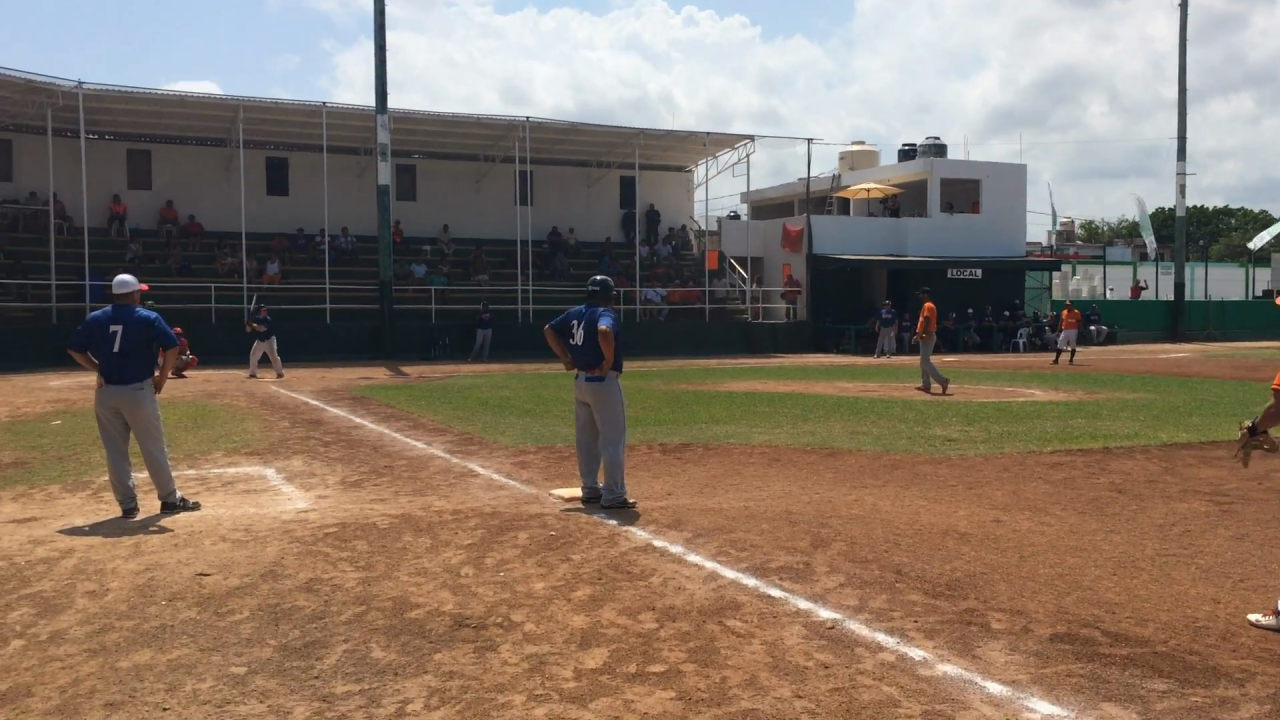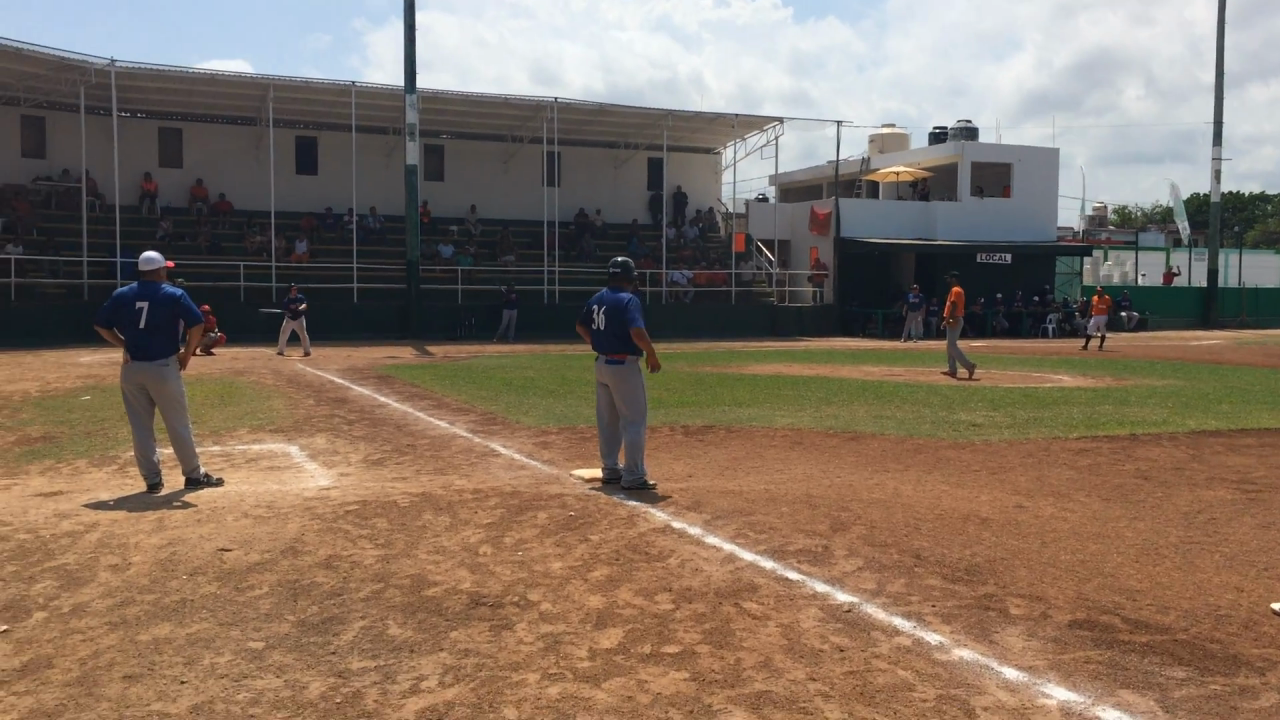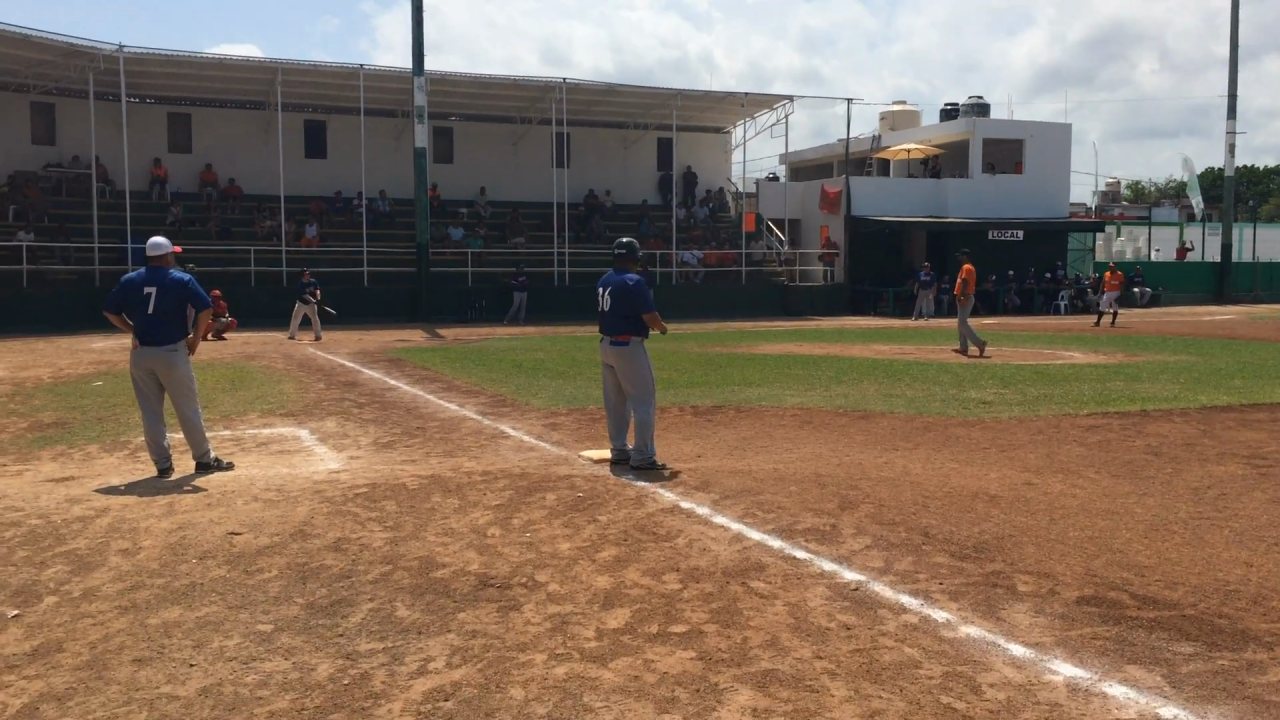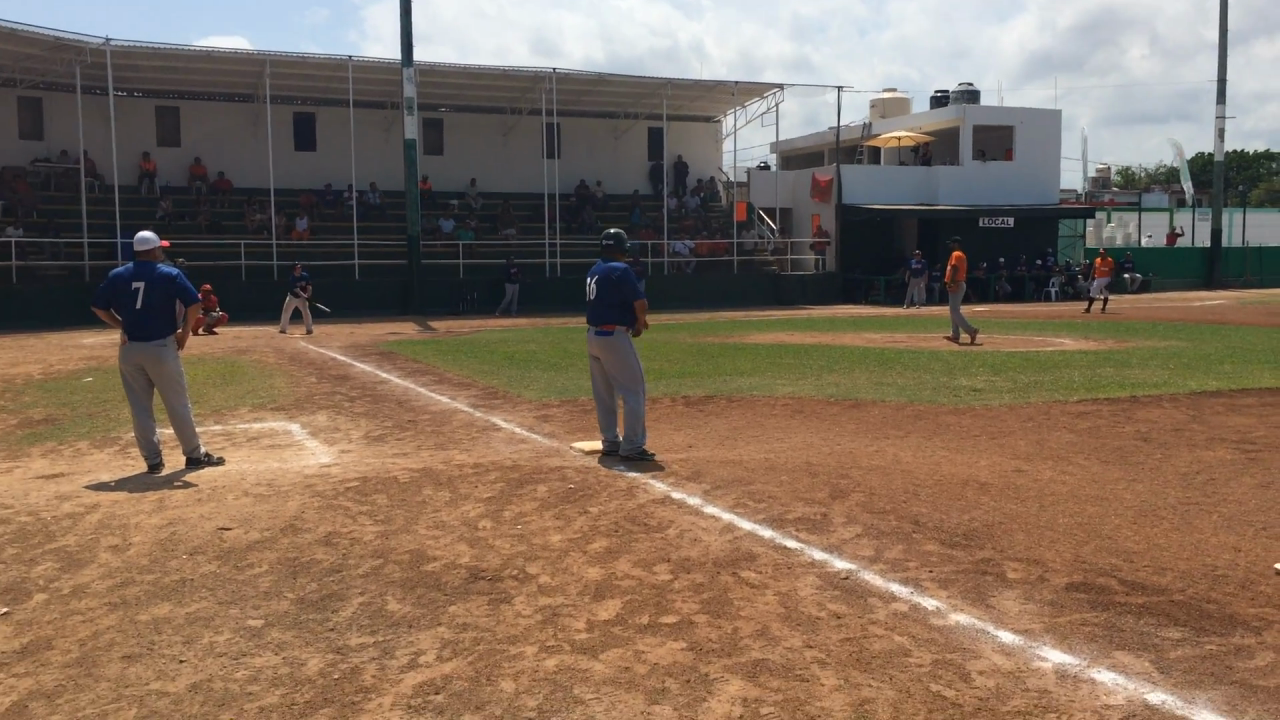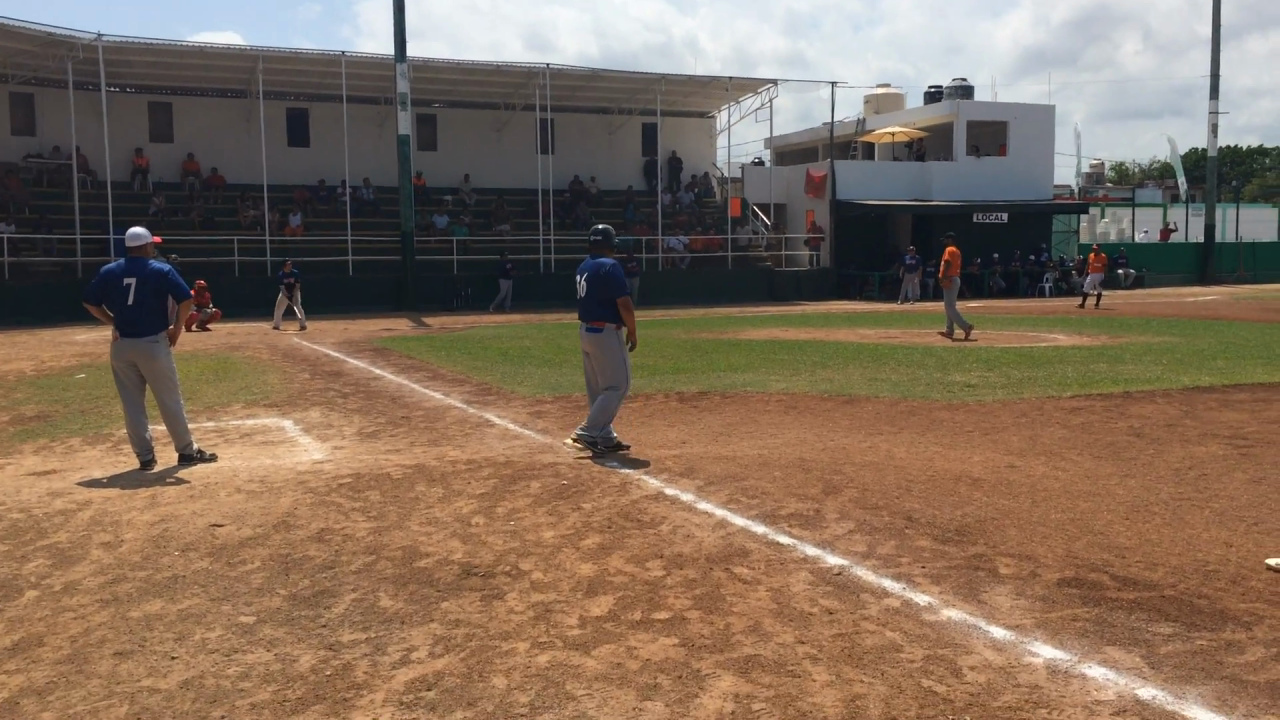
dt=0.2s
person 1, frame 1
left shoulder: (95, 319)
right shoulder: (148, 318)
left elbow: (74, 349)
right elbow: (172, 347)
left wrist: (99, 369)
right wrist: (162, 376)
left hip: (106, 392)
right hip: (138, 391)
left knee: (115, 452)
right knee: (153, 449)
left ankle: (127, 504)
right ankle: (170, 499)
person 1, frame 2
left shoulder: (121, 295)
right shoulder: (174, 295)
left elbow: (101, 325)
right elbow: (197, 324)
left wrist: (125, 345)
right wrist: (187, 352)
left hip: (132, 368)
right hip: (164, 367)
left knee: (140, 427)
right knee: (178, 424)
left ankle: (152, 479)
right ankle: (194, 475)
person 1, frame 3
left shoulder: (129, 281)
right shoulder: (181, 280)
left elbow: (110, 311)
right elbow: (205, 309)
left wrist: (133, 331)
right wrist: (196, 338)
left hip: (141, 354)
right hip: (172, 352)
left knee: (150, 412)
right knee: (188, 409)
left ankle: (162, 464)
right ankle: (204, 459)
person 1, frame 4
left shoulder: (117, 276)
right shoulder: (169, 274)
left elbow: (98, 306)
right elbow: (194, 303)
left wrist: (122, 326)
right wrist: (185, 332)
left hip: (130, 349)
right hip: (161, 347)
left knee: (140, 408)
right knee: (177, 404)
left ankle: (153, 460)
right ankle: (195, 454)
person 1, frame 5
left shoulder: (108, 272)
right shoulder: (161, 270)
left elbow: (89, 302)
right elbow: (186, 299)
left wrist: (113, 323)
right wrist: (177, 328)
left hip: (121, 345)
right hip: (153, 343)
left knee: (132, 404)
right knee: (170, 401)
left ankle: (145, 456)
right ankle: (187, 451)
person 2, frame 1
left shoulder: (574, 313)
right shoulder: (605, 314)
left elbow: (549, 331)
right elbow: (605, 333)
left wrist: (565, 357)
right wrist: (609, 361)
left hip: (581, 382)
right hip: (603, 382)
left knee: (586, 439)
right knee: (612, 439)
left ankle: (590, 489)
right ankle: (613, 496)
person 2, frame 2
left shoulder: (596, 299)
right shoulder: (627, 300)
left elbow: (581, 327)
right elbow: (637, 332)
right wrist: (652, 355)
left hip: (602, 364)
right hip: (623, 365)
left knee: (607, 420)
right knee: (633, 421)
left ankle: (610, 470)
right ankle: (633, 477)
person 2, frame 3
left shoulder: (604, 280)
right shoulder: (633, 281)
right elbow: (651, 317)
right wrist: (660, 326)
left hip: (607, 345)
right hip: (628, 347)
left knee: (615, 402)
right knee: (643, 401)
left ankle: (620, 451)
right ankle: (642, 456)
person 2, frame 4
left shoulder: (594, 271)
right shoulder: (621, 270)
right elbow: (640, 305)
left wrist: (632, 322)
right wrist: (640, 323)
left hip: (594, 336)
right hip: (614, 337)
left knee: (604, 394)
right knee: (634, 389)
left ankle: (611, 442)
right ankle: (633, 446)
person 2, frame 5
left shoulder: (583, 268)
right shoulder: (610, 266)
right elbow: (624, 304)
right wrist: (632, 332)
left hip: (587, 332)
right hip: (606, 333)
left knee: (598, 389)
right knee: (616, 387)
left ankle: (605, 438)
right ankle: (588, 433)
